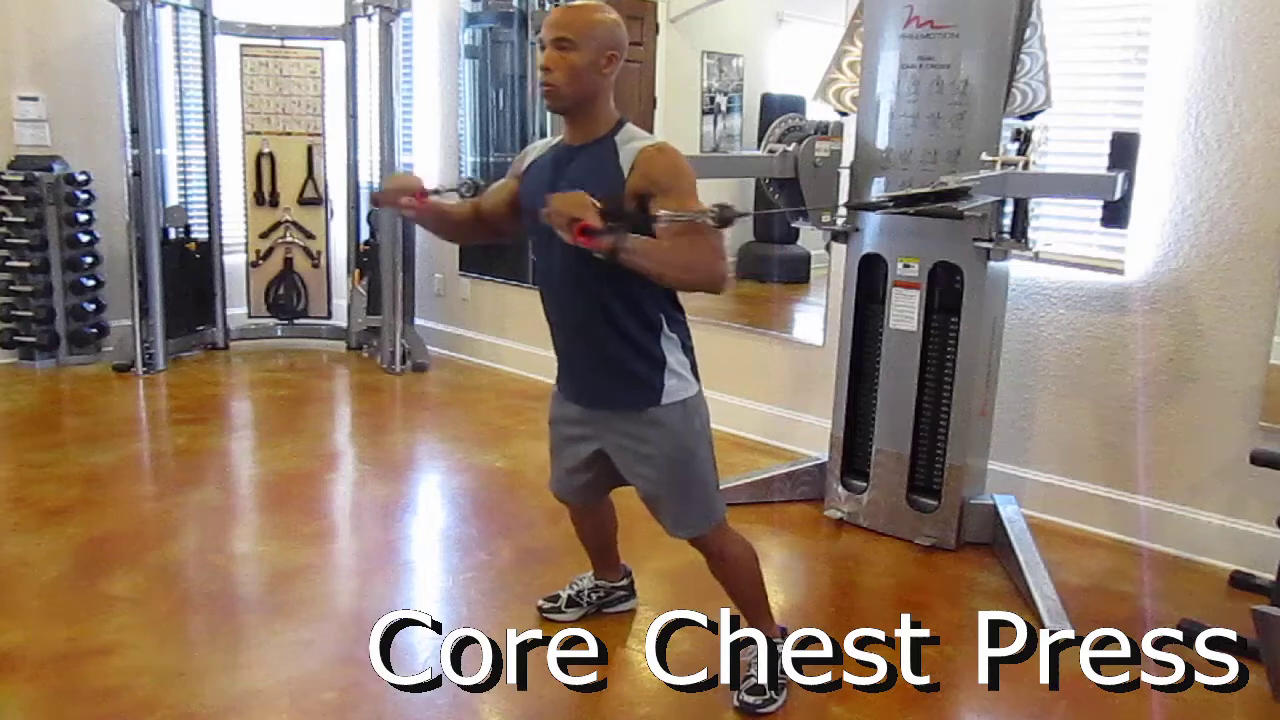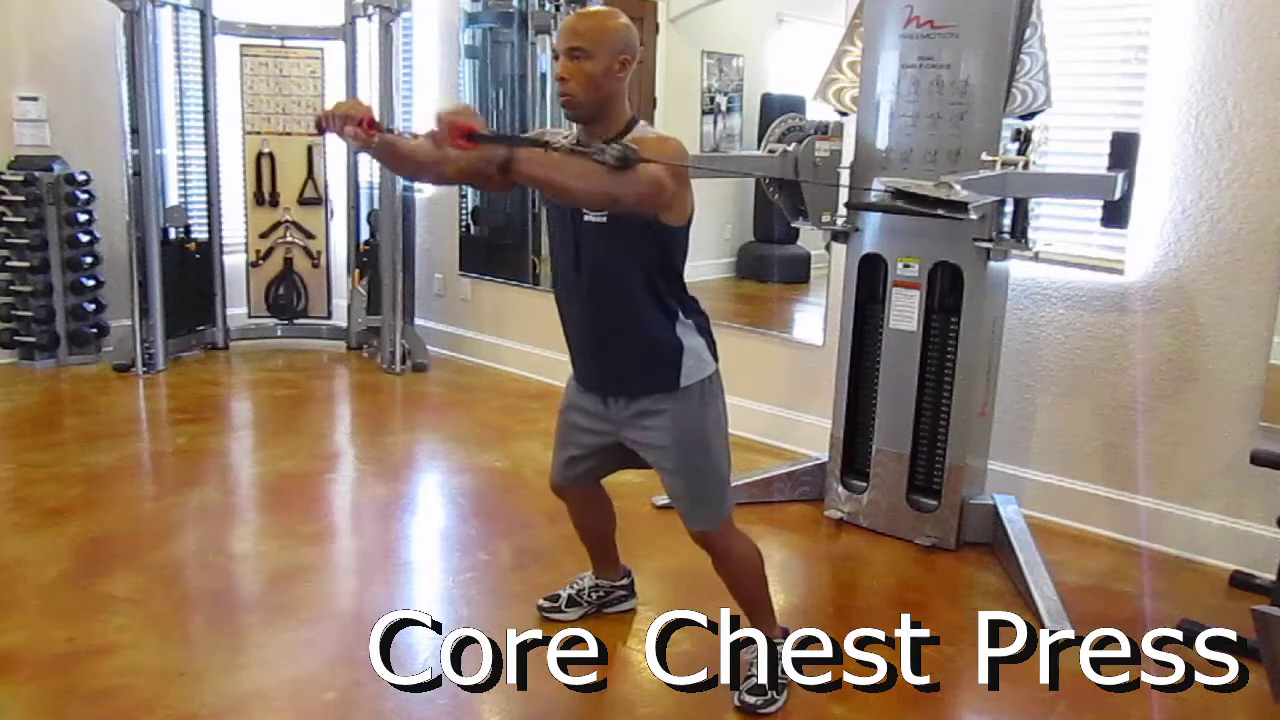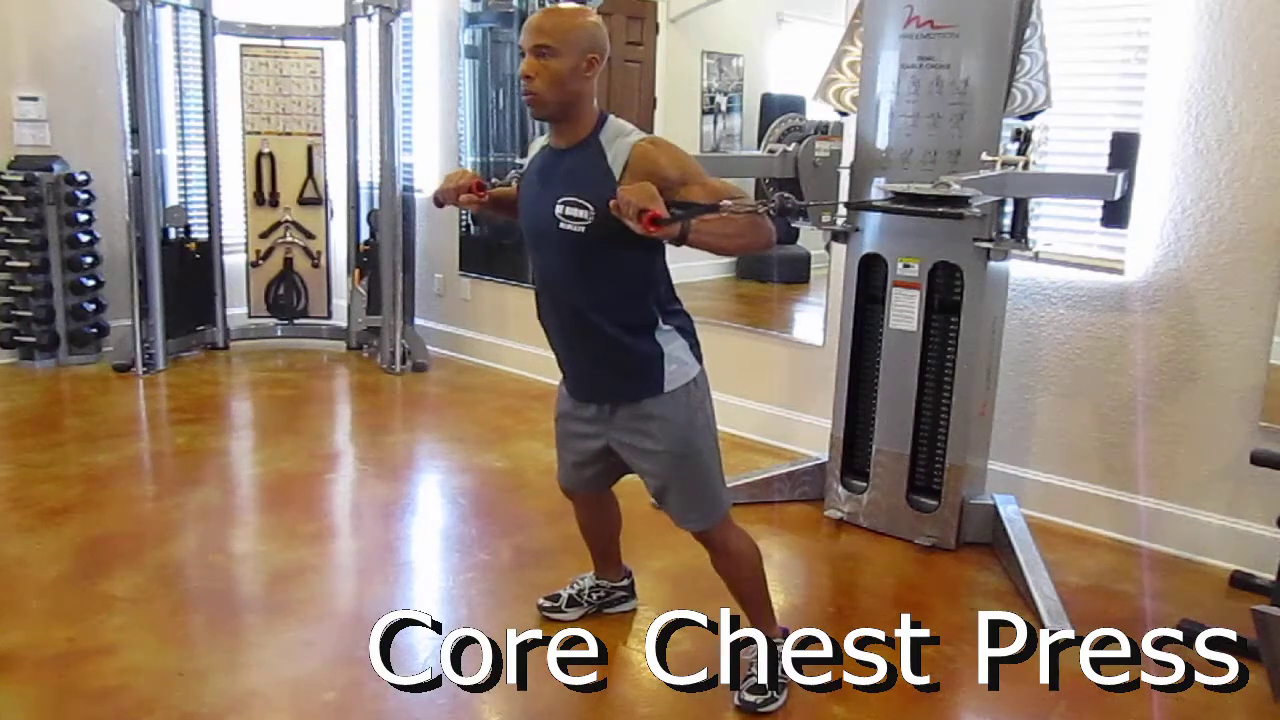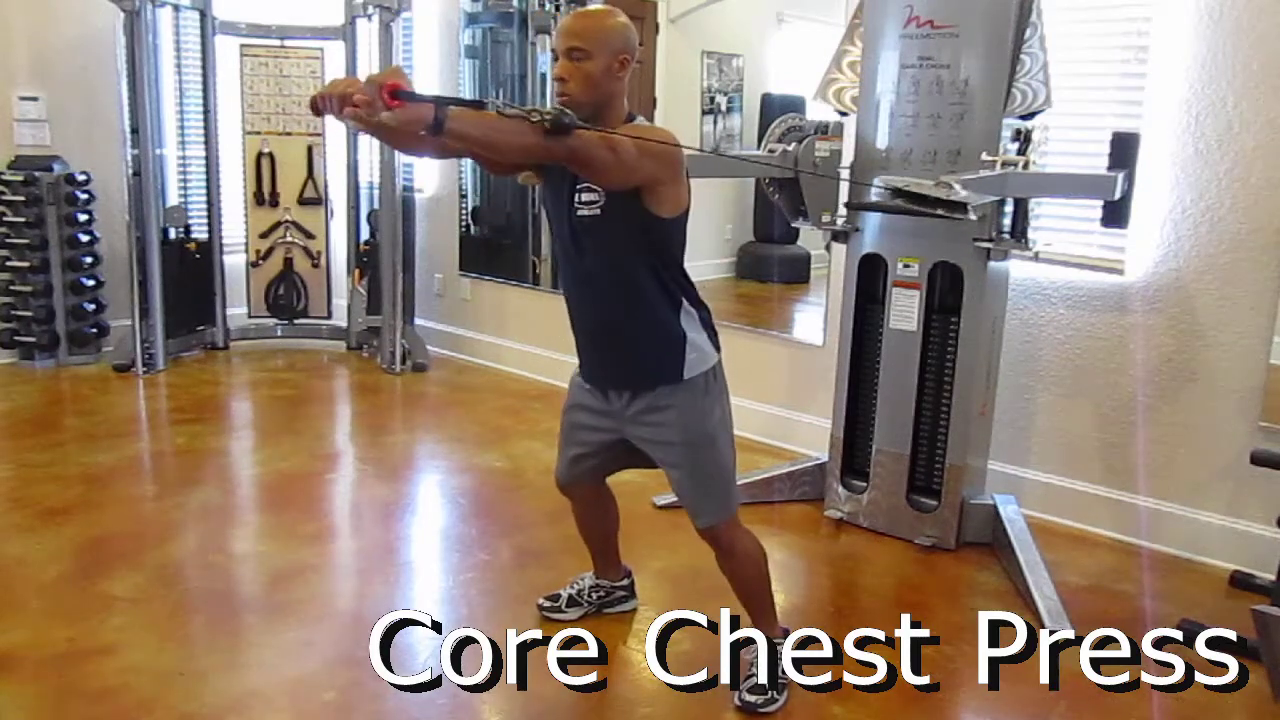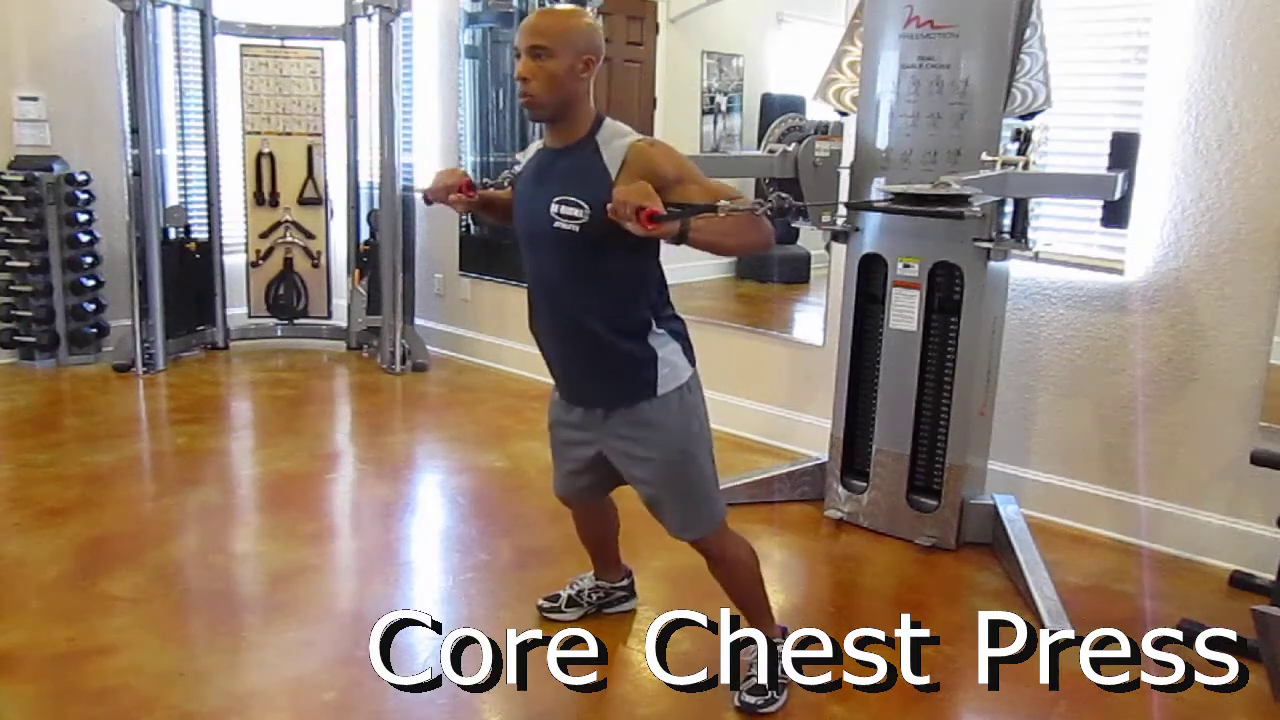
dt=1s
person 1, frame 1
left shoulder: (654, 163)
right shoulder: (538, 161)
left elbow: (708, 272)
right elbow: (477, 225)
left wrist: (606, 237)
right wrist: (425, 206)
left hip: (654, 395)
right hip: (576, 387)
left knee: (705, 530)
right knee: (579, 493)
left ankle: (768, 644)
right ankle: (610, 584)
person 1, frame 2
left shoulder: (657, 152)
right shoulder: (554, 147)
left elbow: (627, 193)
right elbow: (447, 169)
left wrist: (510, 158)
right wrist: (377, 140)
left hip: (671, 381)
right hip: (594, 378)
left knee: (710, 526)
right knee: (572, 481)
left ankle: (769, 643)
right ankle: (610, 583)
person 1, frame 3
left shoulder: (641, 157)
right shoulder: (539, 157)
left elbow: (758, 229)
left wrist: (672, 224)
right wrist: (484, 198)
left hip: (654, 385)
right hip: (582, 383)
left knee: (709, 524)
right knee: (582, 488)
left ankle: (769, 644)
right ankle: (611, 584)
person 1, frame 4
left shoulder: (653, 150)
right shoulder: (546, 144)
left elbow: (568, 148)
right elbow: (449, 143)
left wrist: (431, 115)
right wrist: (368, 114)
left hip: (675, 377)
right hip: (599, 373)
left knee: (717, 524)
right knee: (577, 479)
left ankle: (770, 644)
right ankle: (611, 584)
person 1, frame 5
left shoulder: (637, 157)
right shoulder: (534, 159)
left elbow: (755, 230)
left wrist: (669, 223)
right wrist: (475, 197)
left hip: (648, 389)
right hip: (574, 387)
left knee: (704, 530)
right knee: (579, 494)
left ankle: (769, 645)
right ankle: (611, 584)
